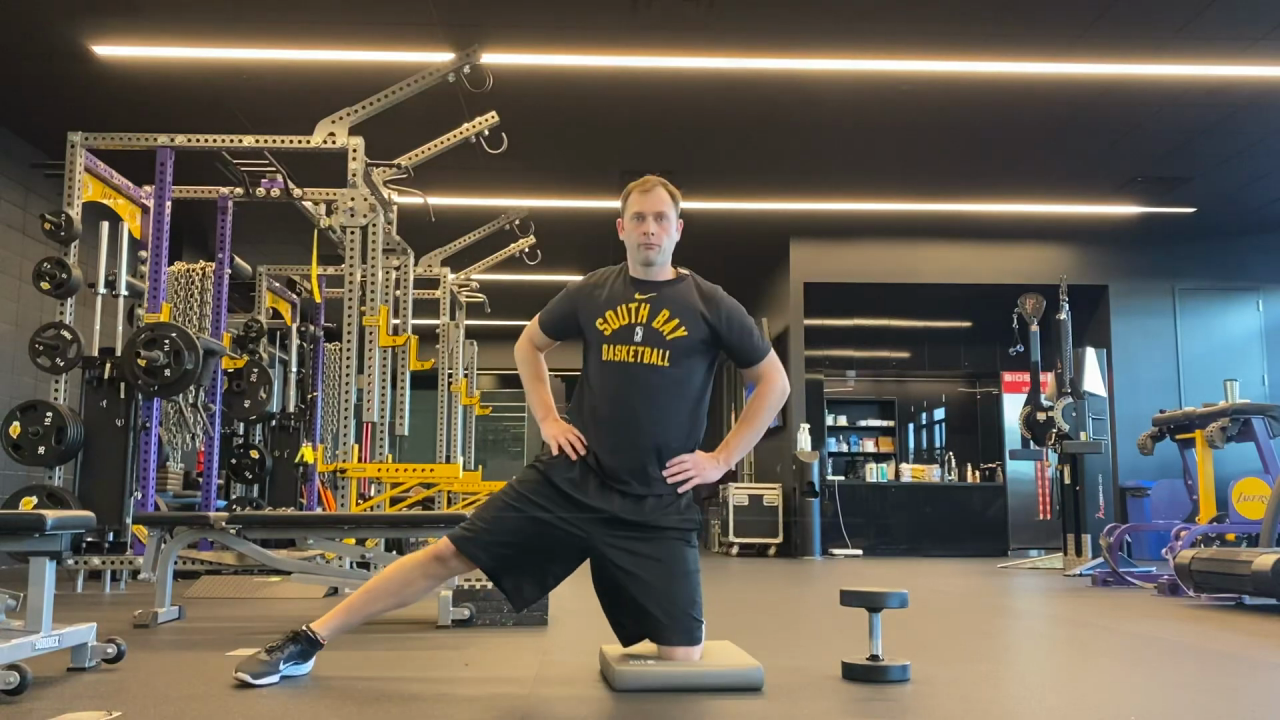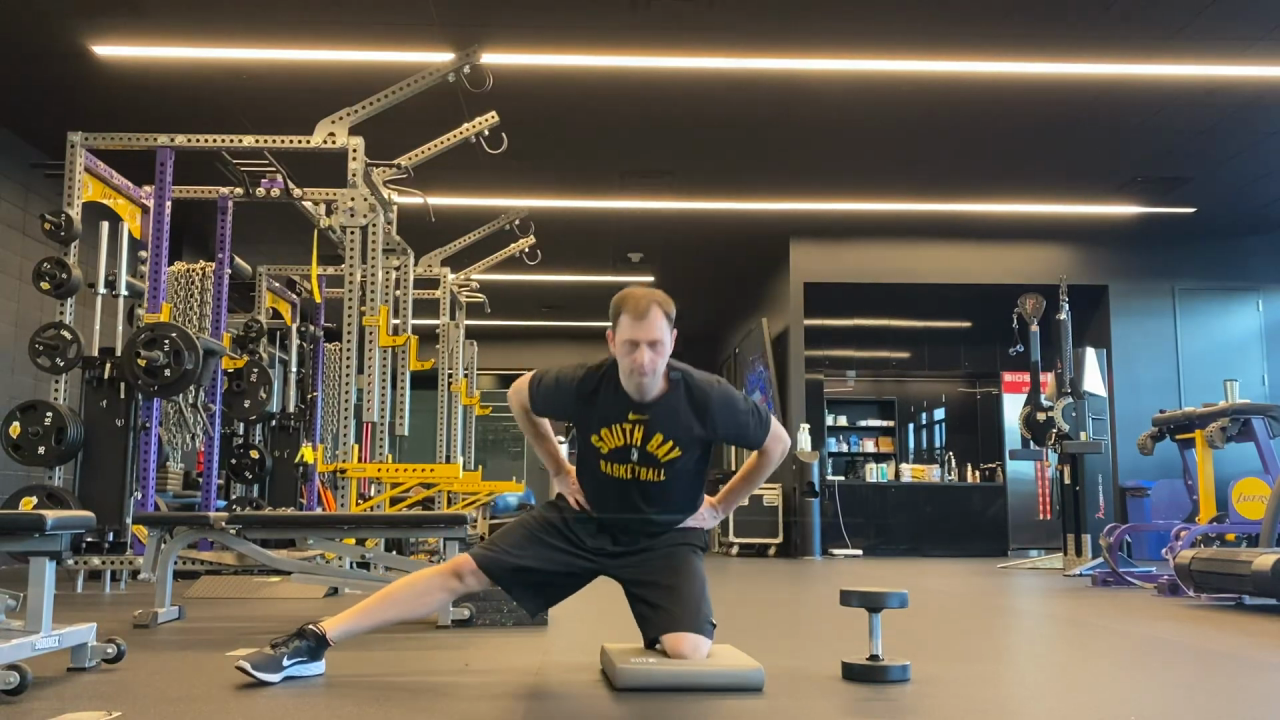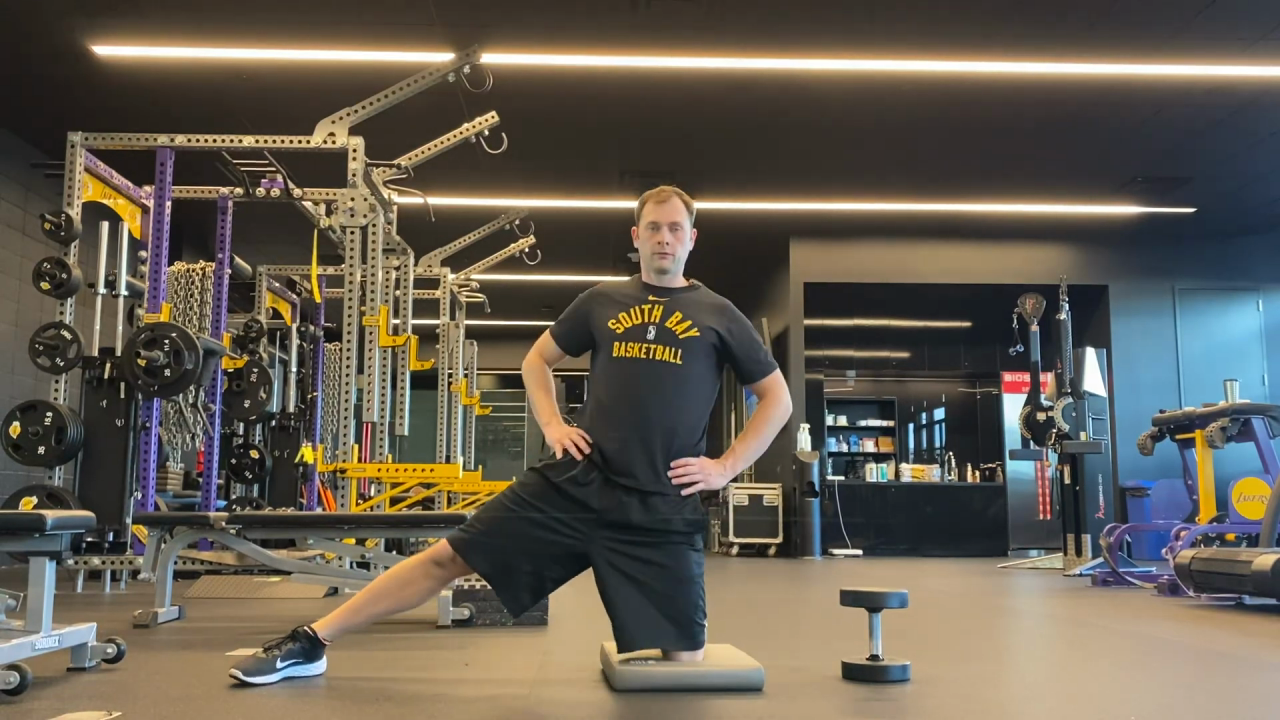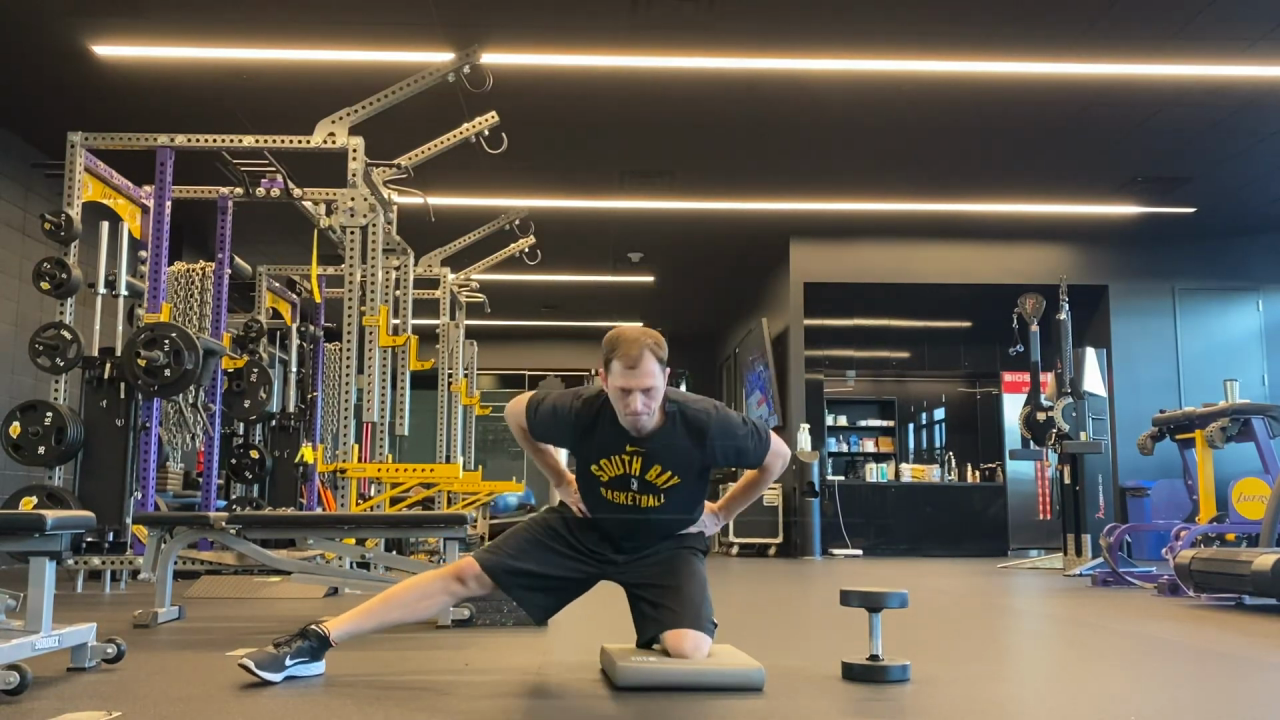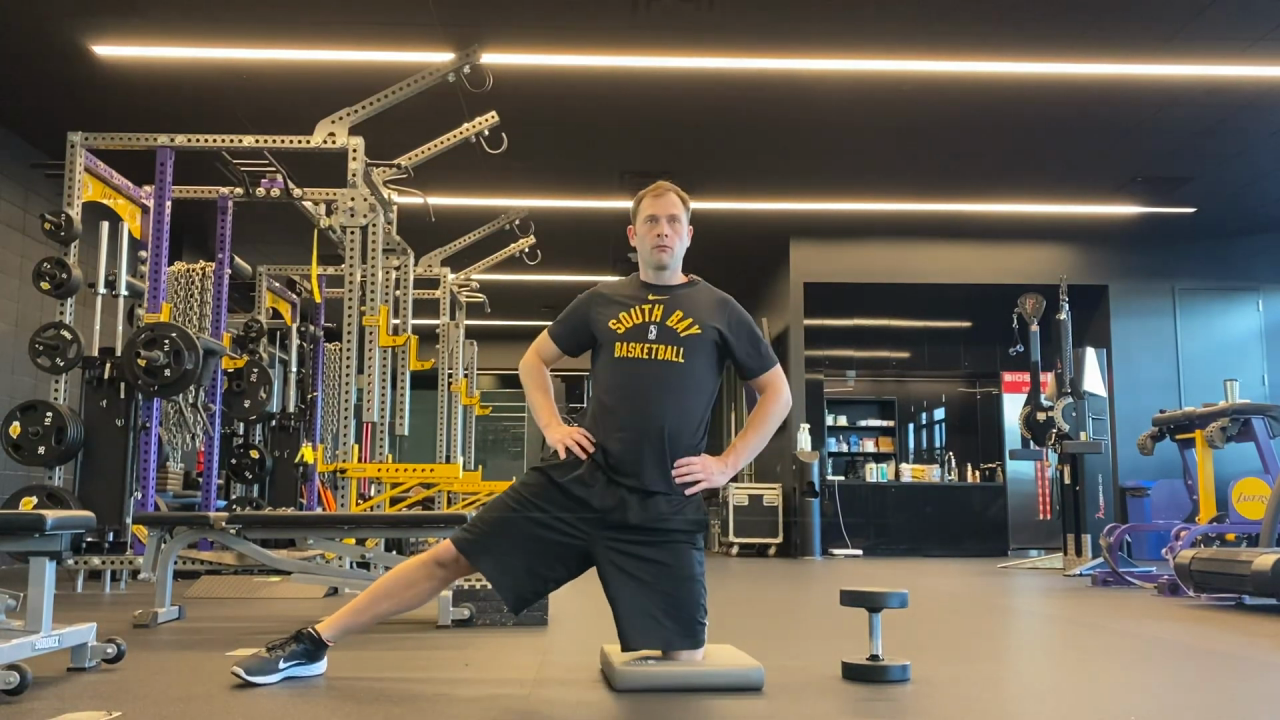
dt=1s
person 1, frame 1
left shoulder: (710, 304)
right shoulder: (592, 291)
left elbow: (774, 383)
right elbow: (529, 345)
left wrist: (721, 460)
right wrist: (548, 420)
left hip: (656, 501)
right hip: (570, 477)
left knee: (682, 658)
right knee: (446, 556)
left ankle: (673, 617)
right ankle: (307, 641)
person 1, frame 2
left shoulder: (707, 398)
right shoulder: (583, 384)
left elbow: (776, 444)
right elbow: (519, 396)
left wrist: (718, 507)
right wrist: (560, 473)
left hip: (665, 538)
right hip: (583, 522)
left knee: (690, 653)
right knee: (462, 572)
left ankle: (663, 632)
right ankle: (313, 642)
person 1, frame 3
left shoulder: (718, 315)
right shoulder: (604, 300)
left elbow: (778, 399)
right elbow: (537, 359)
left wrist: (727, 467)
right wrist: (551, 424)
left hip: (662, 504)
right hip: (576, 479)
left knee: (683, 658)
right knee: (447, 559)
right ankle: (309, 643)
person 1, frame 4
left shoulder: (705, 424)
right shoulder: (577, 413)
left elbow: (778, 456)
right elbow: (515, 412)
left wrist: (720, 514)
right wrist: (562, 482)
left hip: (668, 546)
right hip: (584, 529)
left knee: (689, 653)
right knee: (463, 576)
right ankle: (314, 640)
person 1, frame 5
left shoulder: (719, 309)
right shoulder: (602, 300)
left elbow: (777, 393)
right elbow: (533, 360)
left wrist: (729, 464)
right wrist: (551, 424)
left hip: (665, 503)
right hip: (578, 479)
left knee: (683, 658)
right knee: (450, 558)
right ankle: (312, 643)
